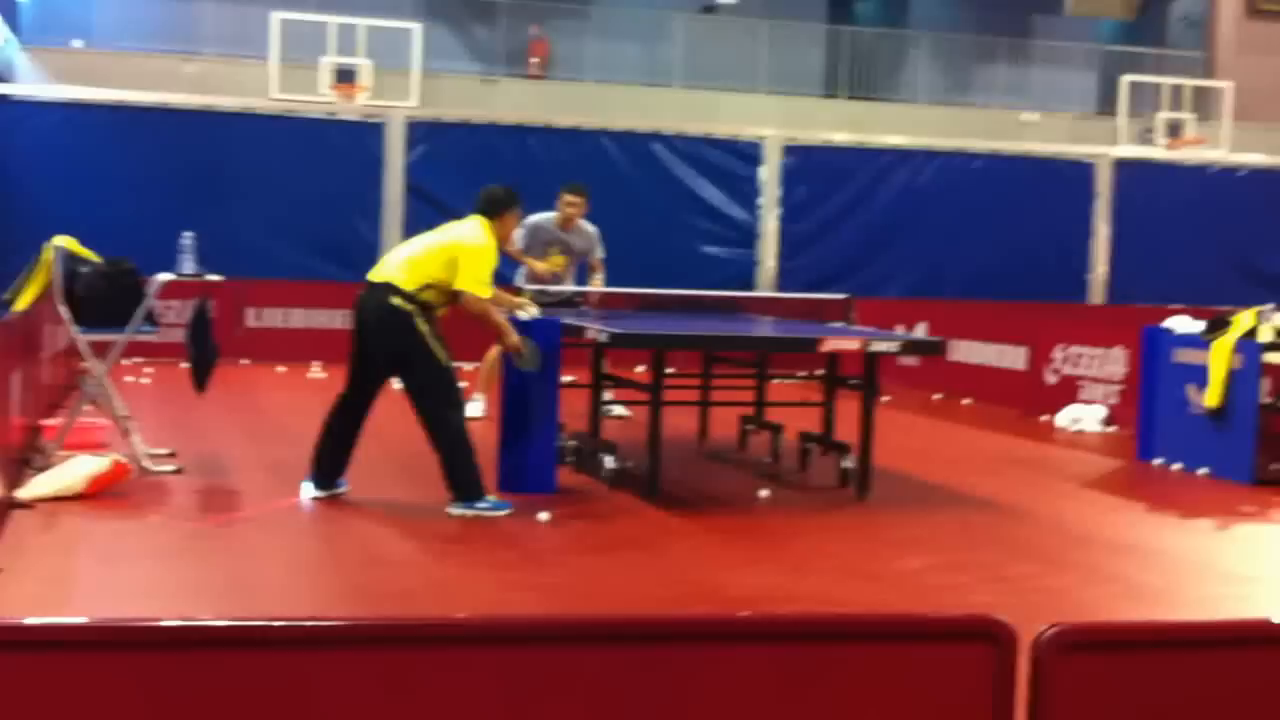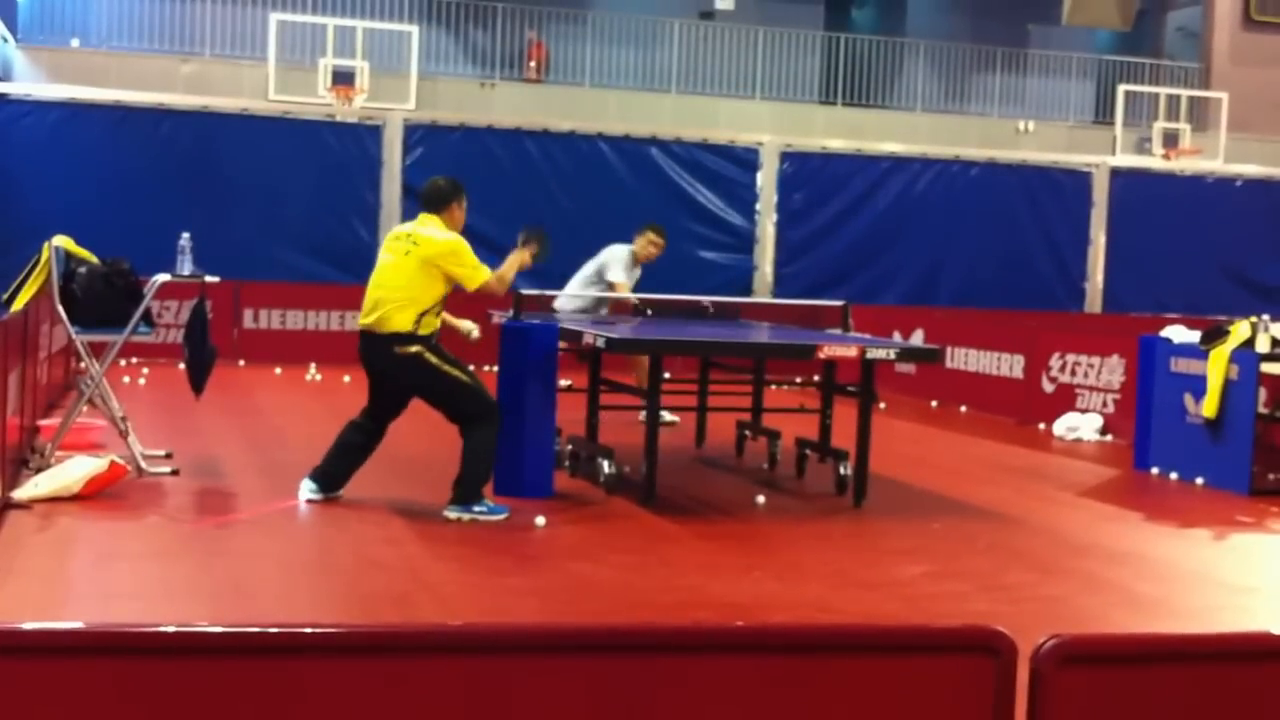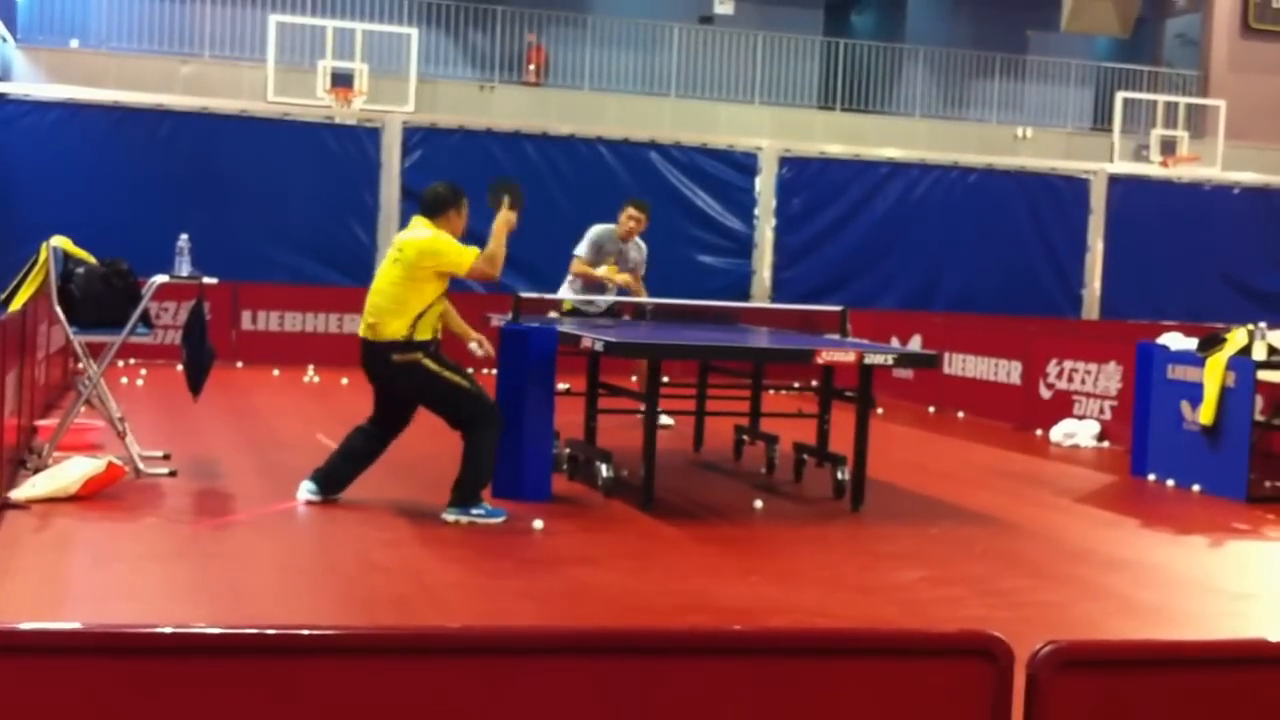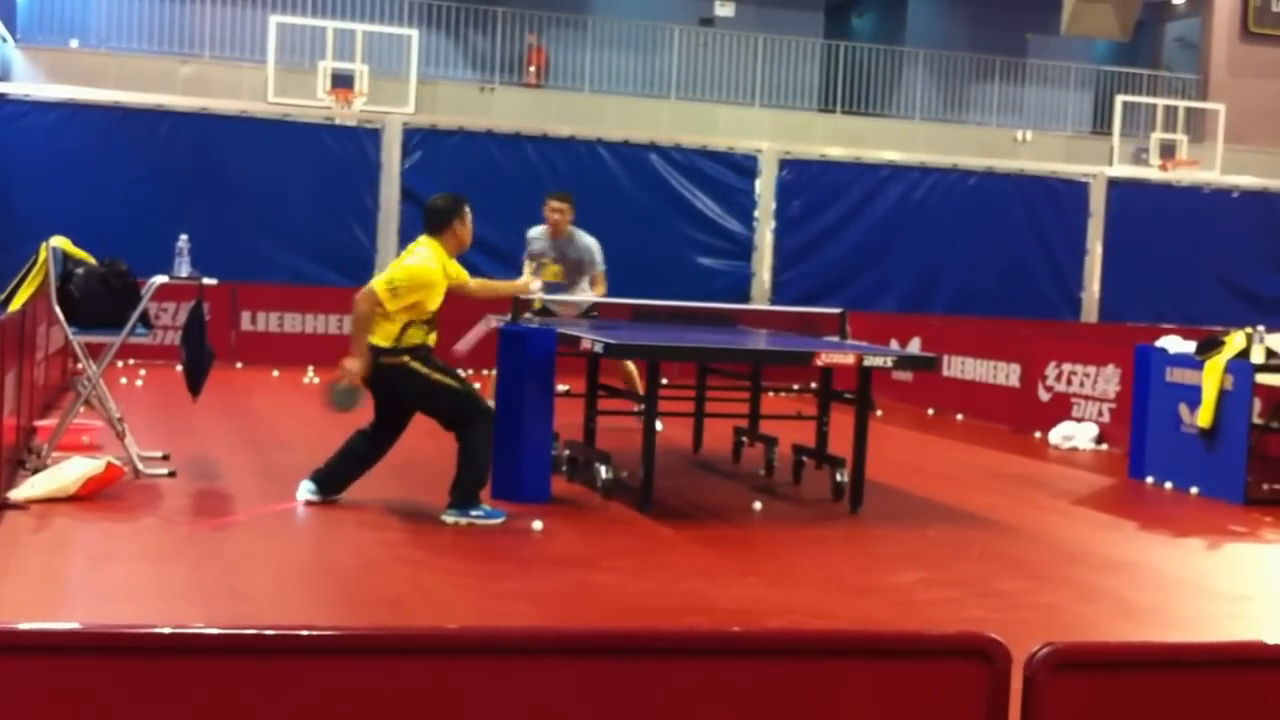
dt=1s
person 1, frame 1
left shoulder: (462, 229)
right shoulder: (481, 243)
left elbow: (465, 287)
right elbow: (471, 301)
left wrist: (510, 302)
right wrist: (505, 331)
left hip: (373, 301)
right hip: (399, 311)
left knee: (356, 395)
right knee: (443, 403)
left ankle: (322, 480)
right ankle: (469, 496)
person 1, frame 2
left shoulder: (399, 235)
right shoulder: (448, 243)
right elbow: (496, 285)
left wrist: (451, 321)
right wrist: (516, 260)
left hip: (374, 343)
right hip: (407, 349)
left knee: (376, 416)
right knee: (483, 413)
left ankle: (321, 483)
right ankle: (467, 501)
person 1, frame 3
left shoulder: (412, 237)
right shoulder: (431, 242)
right elbow: (488, 268)
left wrist: (468, 334)
right wrist: (501, 225)
left hip: (378, 350)
right hip: (406, 355)
left knee: (385, 423)
right knee: (483, 417)
left ankle: (321, 485)
right ankle: (465, 504)
person 1, frame 4
left shoulder: (435, 255)
right shoulder: (424, 268)
left elbow: (469, 285)
right elbow: (365, 299)
left wrist: (517, 287)
right wrist: (359, 356)
left hip: (393, 354)
right hip: (391, 358)
left knee: (386, 426)
right knee: (476, 418)
left ankle: (320, 485)
right ankle: (465, 505)
person 2, frame 1
left shoulder: (589, 234)
right shoulder: (536, 223)
left elbow: (596, 268)
right elbow: (510, 248)
left wrist: (596, 281)
right wrist: (533, 264)
left hip: (563, 296)
right hip: (530, 292)
left ankle: (606, 399)
right ankle: (478, 398)
person 2, frame 2
left shoulder: (637, 265)
right shoulder: (620, 256)
right elbow: (624, 296)
left hip: (595, 317)
right hip: (570, 312)
left knee: (639, 352)
person 2, frame 3
left shoulder: (640, 249)
right shoulder: (599, 233)
left elbow: (635, 282)
right elbow: (575, 269)
right wrist: (611, 276)
left hip: (604, 307)
right hip: (573, 302)
person 2, frame 4
left shoulder: (586, 244)
right shoulder: (534, 236)
left elbow: (600, 286)
left wrist: (576, 304)
right wrist: (527, 278)
left hip: (582, 309)
right hip: (548, 308)
left knee: (619, 357)
